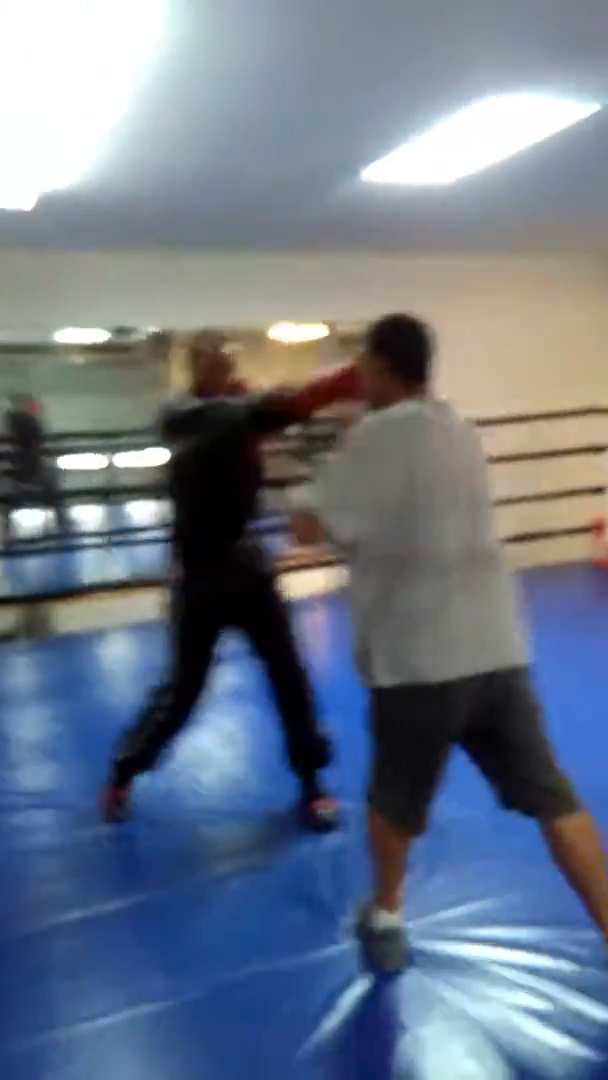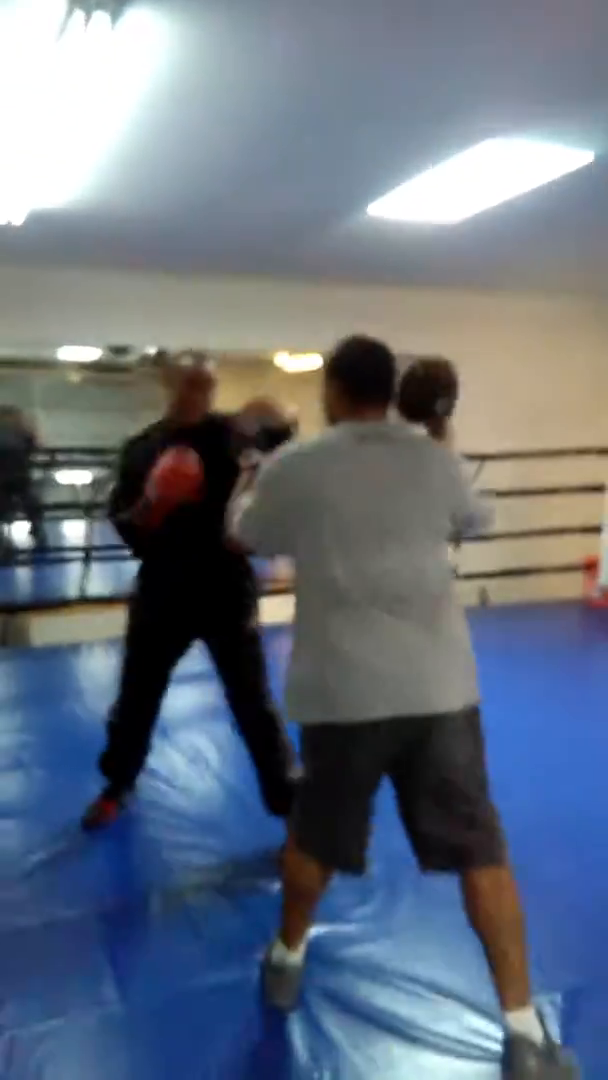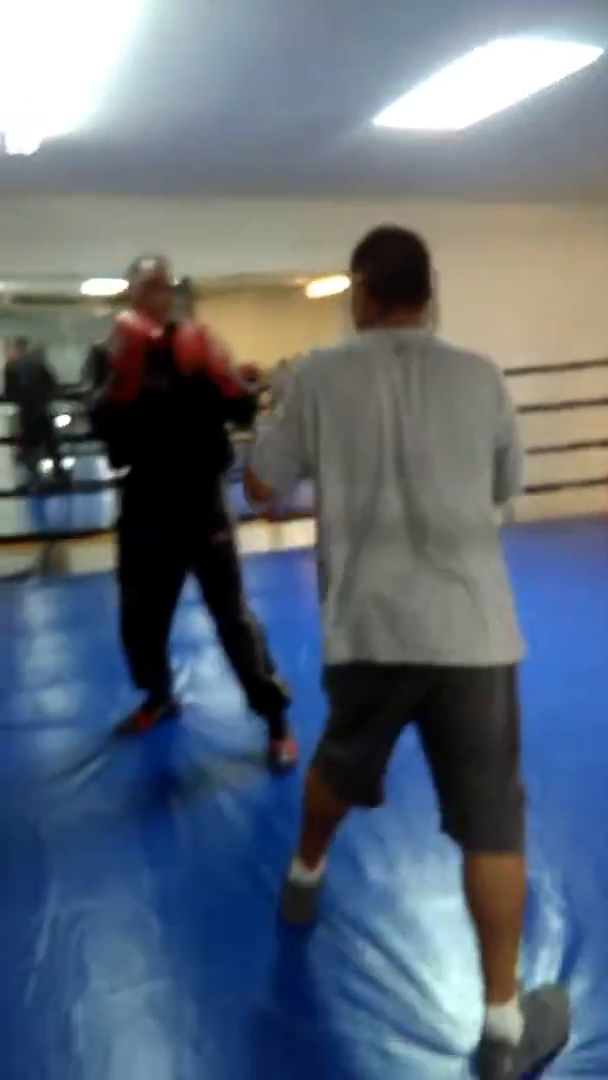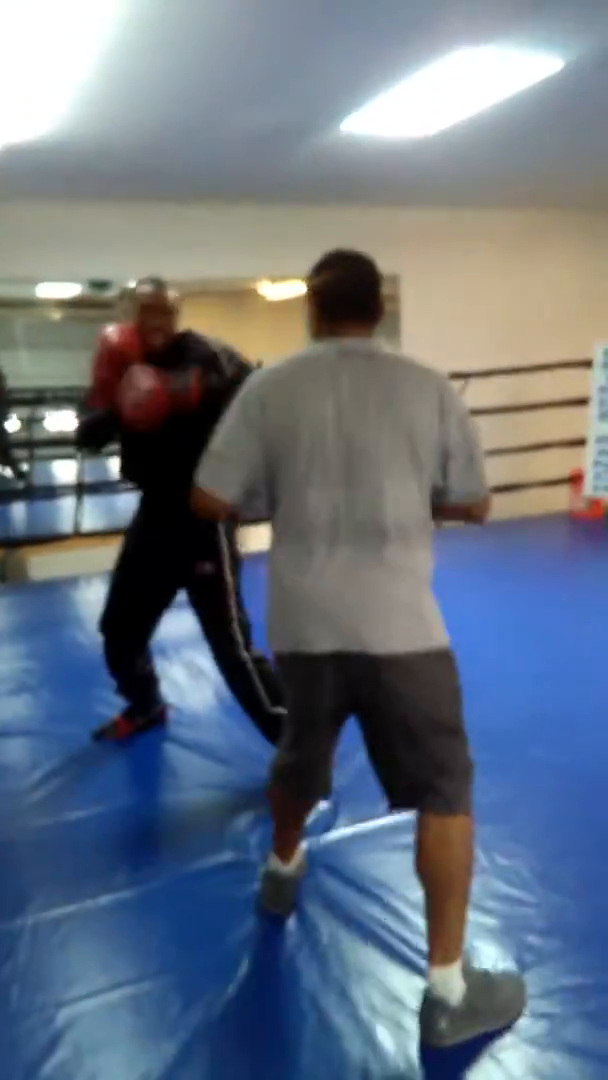
dt=1s
person 1, frame 1
left shoulder: (373, 436)
right shoulder: (460, 433)
left elbow: (314, 530)
left wrist: (305, 515)
left hip: (417, 656)
right hip: (497, 646)
left knee: (394, 797)
right knee: (552, 798)
left ankle: (386, 921)
person 1, frame 2
left shoulder: (296, 466)
right shoulder: (437, 461)
left elbow: (245, 537)
right elbow: (474, 520)
left wrist: (251, 493)
left hip: (342, 692)
right hip: (437, 688)
left knee: (315, 833)
right knee: (480, 849)
left ankle: (286, 960)
person 1, frame 3
left shoulder: (319, 376)
right shoulder: (482, 380)
left elbow: (261, 485)
left hip: (367, 630)
right hip: (470, 634)
left knee: (340, 763)
right knee: (494, 821)
left ankle: (306, 875)
person 1, frame 4
left shoulder: (272, 387)
right shoulder: (427, 388)
left elbow: (211, 501)
right elbow: (471, 502)
left hip: (307, 624)
right hip: (402, 626)
left knee: (300, 764)
right knee: (444, 794)
left ankle: (281, 871)
right ankle: (448, 990)
person 2, frame 1
left shoulder: (233, 408)
right shoulder: (185, 415)
left elbow: (243, 475)
right elbow: (243, 419)
right wrist: (324, 389)
left hip: (242, 559)
right hip: (200, 567)
left knee: (288, 673)
right knee: (183, 688)
left ankle: (310, 783)
right ankle: (122, 774)
person 2, frame 2
left shoulder: (229, 432)
right shoulder: (145, 446)
right elbow: (124, 522)
right wrist: (151, 505)
left hip: (226, 586)
right hip: (166, 586)
left knee: (253, 705)
right knee: (136, 700)
left ankle: (296, 812)
right ankle: (116, 786)
person 2, frame 3
left shoulder: (195, 342)
right shoulder: (111, 351)
left elbow: (244, 412)
right elbow: (102, 424)
left wrist: (221, 374)
right wrist: (123, 372)
left hip: (200, 493)
right hip: (145, 496)
left knee: (231, 612)
right knee: (140, 611)
left ankle: (277, 720)
right ankle: (159, 696)
person 2, frame 4
left shoulder: (201, 355)
right shoulder: (126, 370)
right elbow: (90, 437)
left wrist: (179, 393)
right wrist: (105, 392)
right hip: (155, 510)
left knee: (229, 641)
right knee: (120, 624)
right ankle: (145, 705)
